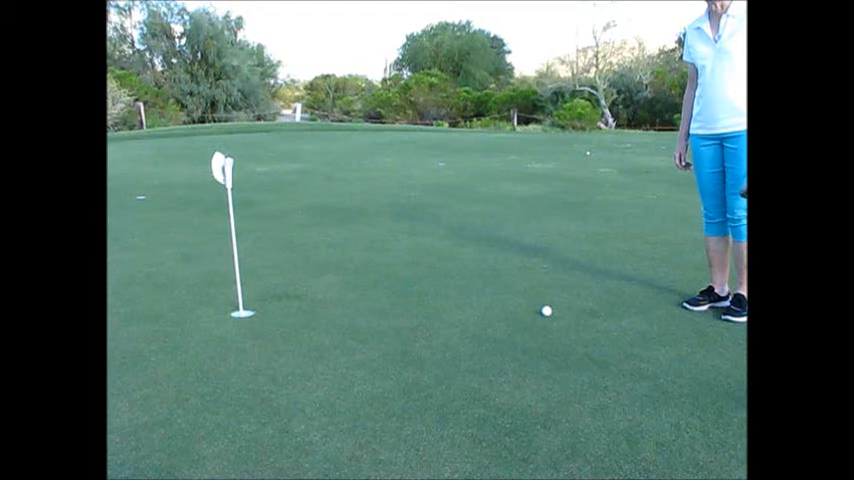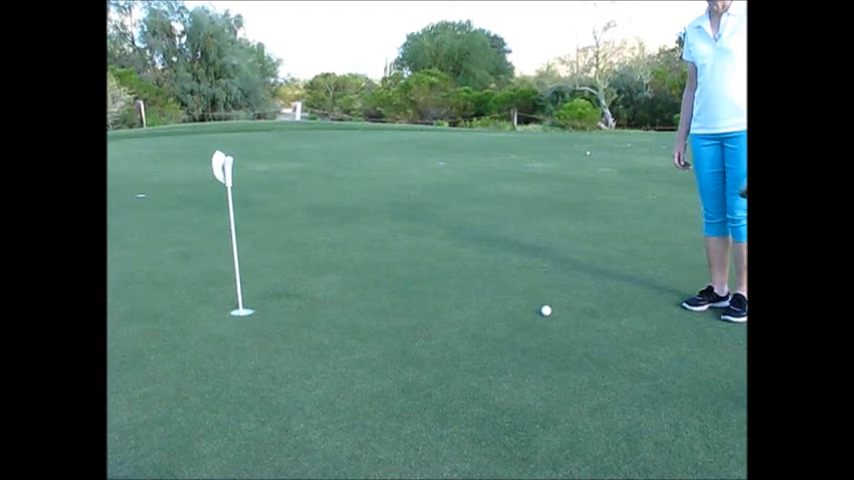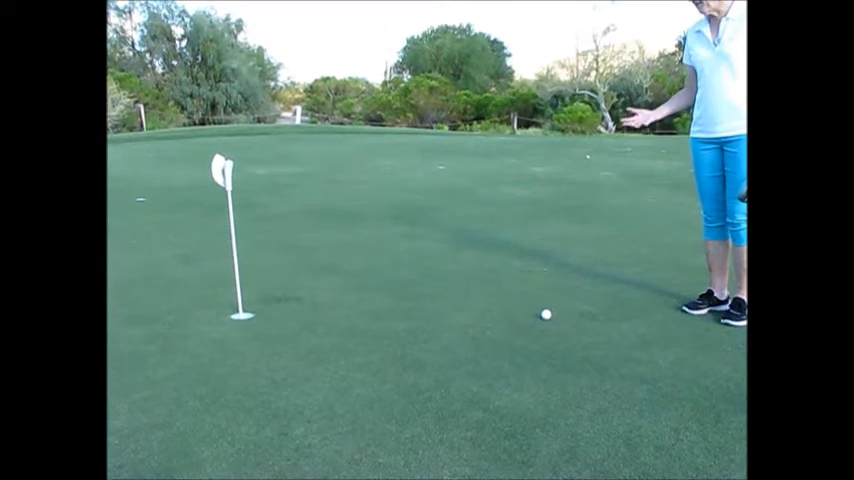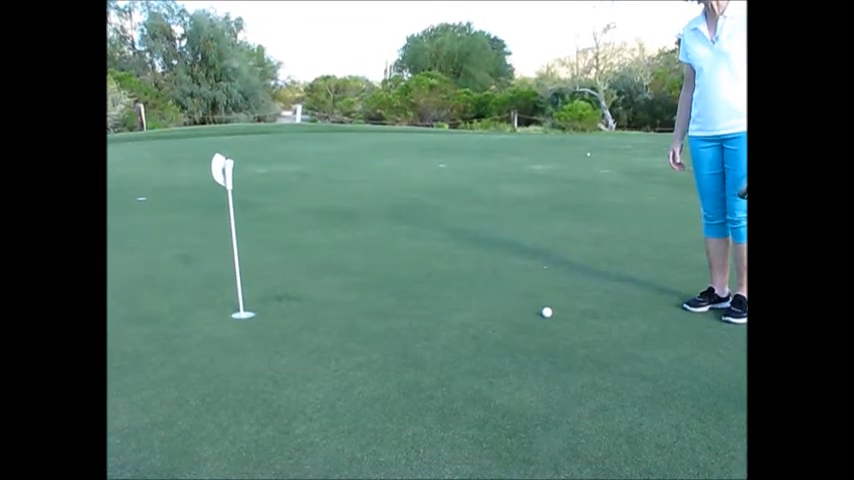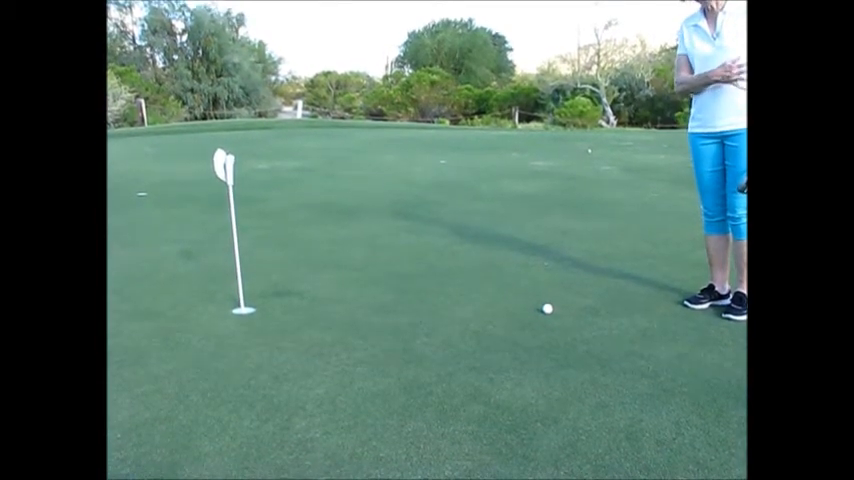
dt=1s
person 1, frame 1
right shoulder: (693, 30)
right wrist: (682, 137)
left hip: (741, 129)
right hip: (704, 133)
left knee: (739, 214)
right knee: (713, 214)
left ankle: (742, 293)
right ankle: (718, 289)
person 1, frame 2
right shoulder: (693, 29)
right wrist: (681, 137)
left hip: (741, 129)
right hip: (704, 133)
left knee: (739, 213)
right knee: (713, 214)
left ankle: (742, 293)
right ankle: (718, 289)
person 1, frame 3
right shoulder: (694, 34)
right wrist: (653, 114)
left hip: (740, 133)
right hip: (703, 136)
left knee: (738, 217)
right knee: (713, 217)
left ankle: (741, 296)
right ankle: (717, 291)
person 1, frame 4
right shoulder: (690, 31)
right wrist: (677, 138)
left hip: (741, 130)
right hip: (703, 135)
left knee: (740, 215)
right knee: (712, 215)
left ankle: (743, 293)
right ankle: (718, 290)
person 1, frame 5
right shoulder: (687, 27)
right elbow: (681, 83)
right wrist: (714, 76)
left hip: (742, 127)
right hip: (702, 131)
left knee: (739, 212)
right knee: (712, 212)
left ankle: (742, 291)
right ankle: (719, 286)
